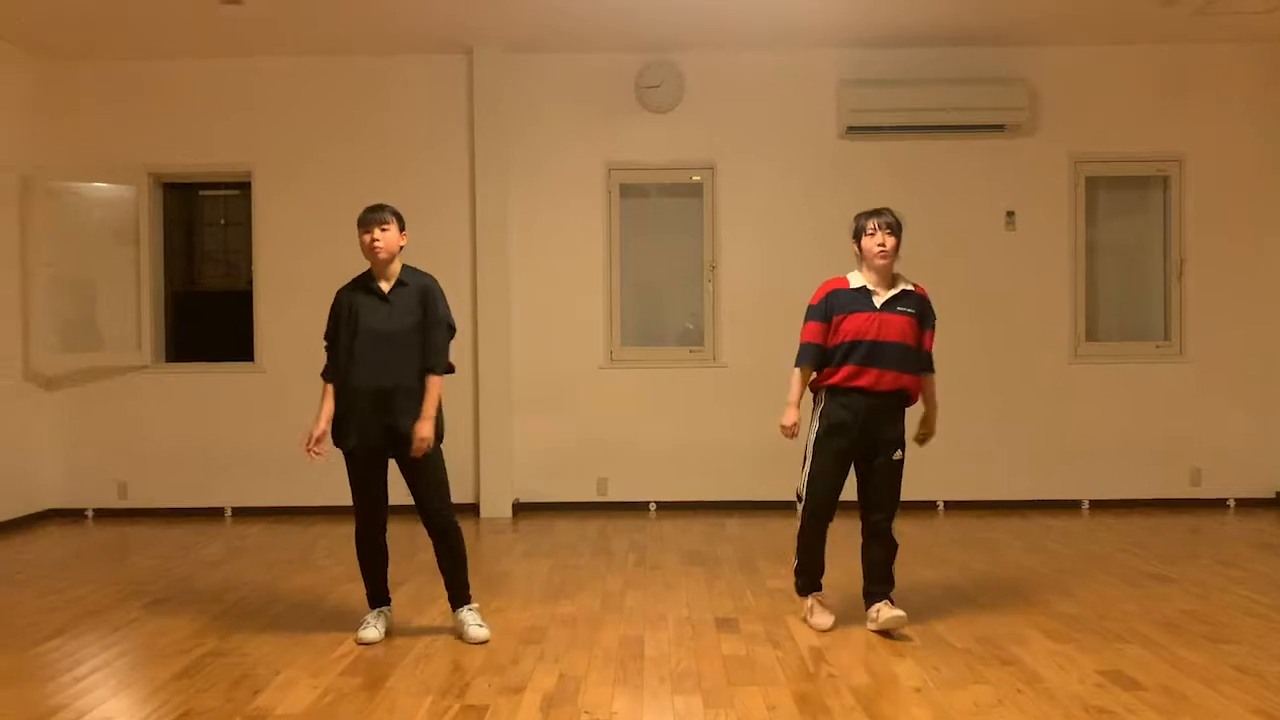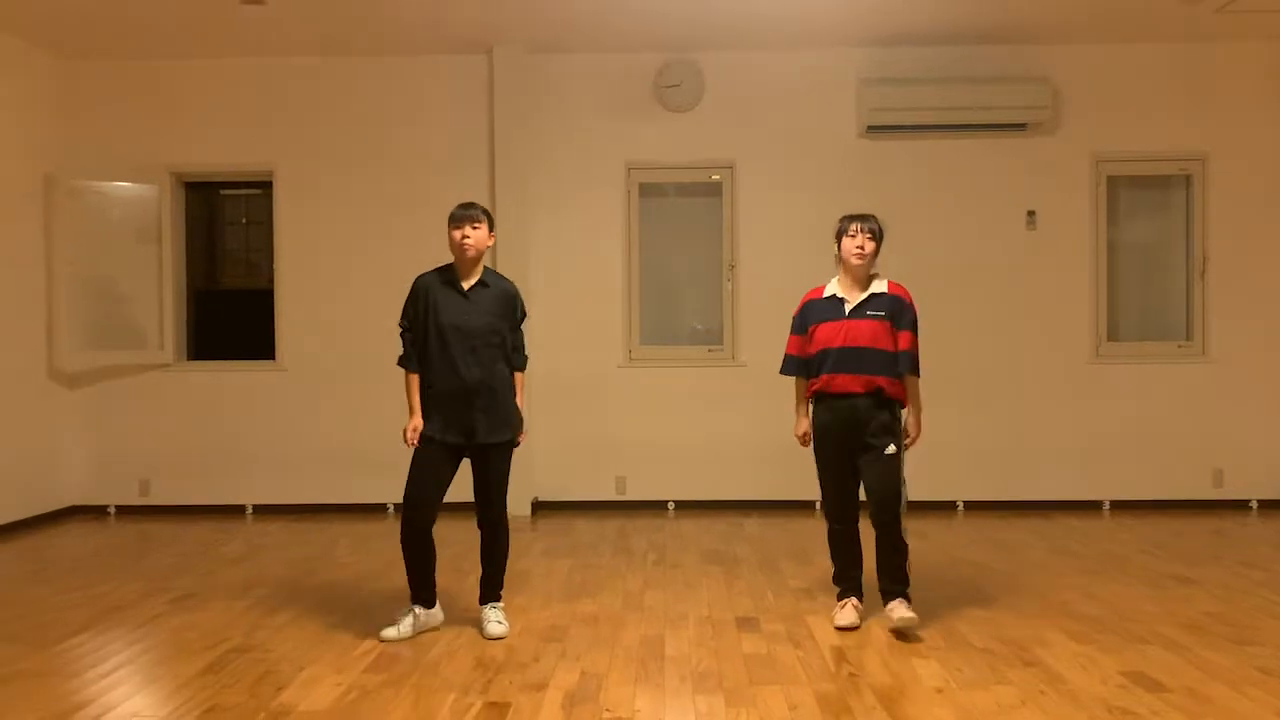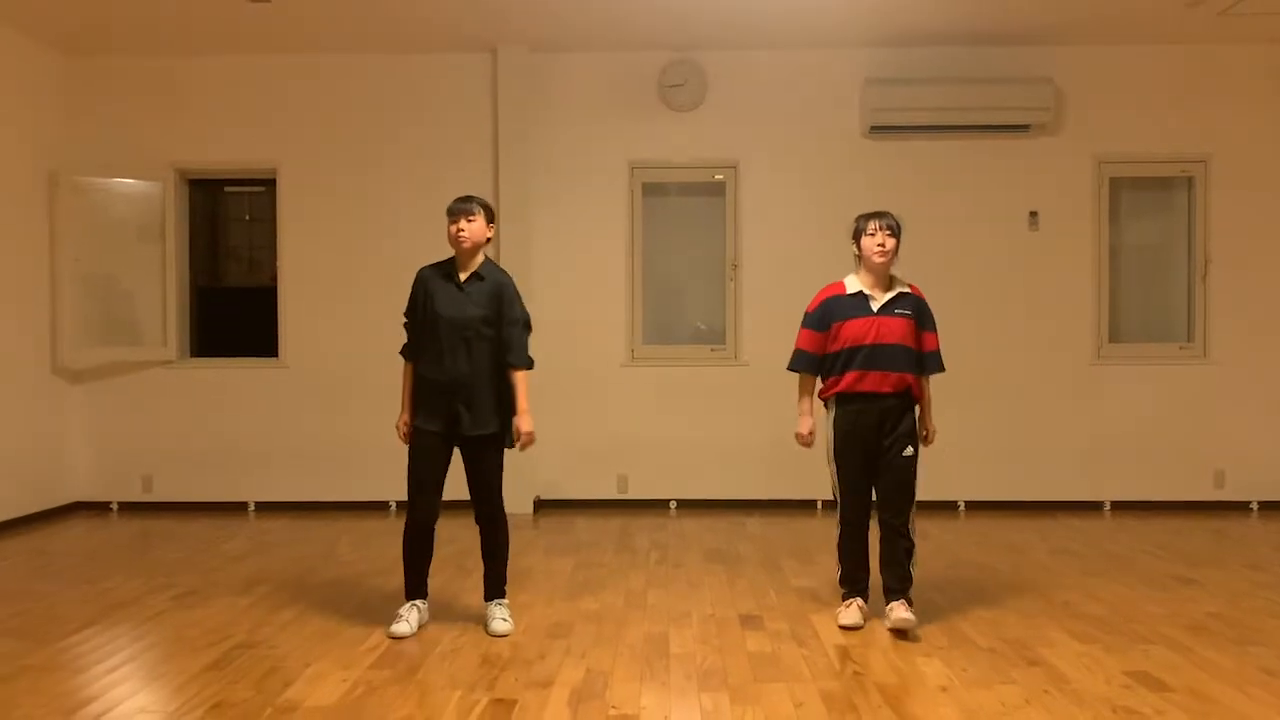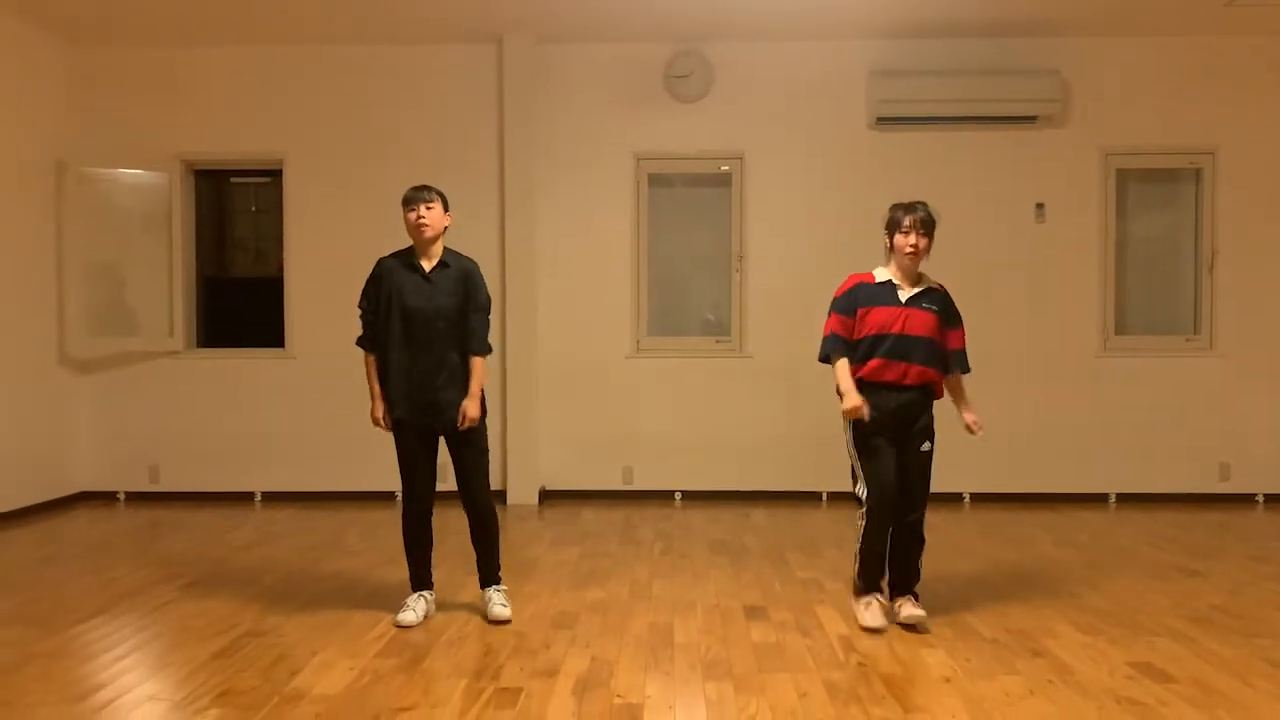
dt=0.7s
person 1, frame 1
left shoulder: (425, 289)
right shoulder: (348, 297)
left elbow: (437, 359)
right elbow: (335, 367)
left wrist: (427, 417)
right wrist: (323, 419)
left hip: (411, 423)
right hip: (361, 425)
left knee: (440, 516)
right knee: (369, 522)
left ankle: (464, 607)
right ankle: (378, 608)
person 1, frame 2
left shoulder: (506, 293)
right shoulder: (426, 288)
left elbow: (517, 357)
right elbow: (412, 356)
left wrist: (519, 409)
right wrist: (415, 413)
left hip: (495, 422)
right hip: (441, 422)
left knee: (492, 516)
right knee: (415, 515)
left ankle: (491, 603)
right ankle: (424, 606)
person 1, frame 3
left shoulder: (500, 285)
right shoulder: (427, 280)
left elbow: (516, 352)
right elbow: (412, 349)
left wrist: (522, 411)
right wrist: (405, 407)
left hip: (483, 415)
right hip: (431, 413)
left knee: (489, 511)
right knee: (420, 510)
left ankle: (496, 600)
right ankle: (415, 600)
person 1, frame 4
left shoulder: (465, 271)
right shoulder: (387, 271)
left elbow: (477, 339)
right elbow: (372, 339)
left wrist: (474, 395)
right wrist: (377, 395)
left hip: (457, 400)
right hip: (407, 404)
left knee: (478, 496)
right knee: (417, 501)
left ankle: (493, 586)
right ankle: (421, 591)
person 2, frame 1
left shoulder: (916, 300)
right shoulder: (833, 293)
left elbow: (923, 365)
right elbow: (809, 355)
left wrist: (931, 411)
right wrist: (793, 404)
left hip: (888, 413)
right hip: (838, 407)
left knee: (880, 514)
right knee: (817, 502)
left ankle: (878, 601)
right ankle: (811, 592)
person 2, frame 2
left shoulder: (895, 300)
right shoulder: (813, 304)
left elbow: (908, 365)
right elbow: (800, 368)
left wrist: (913, 415)
right wrist: (801, 416)
left hip: (878, 413)
right hip: (830, 414)
left knee: (887, 509)
right knee: (839, 511)
left ankle: (896, 598)
right ankle: (848, 595)
person 2, frame 3
left shoulder: (913, 301)
right shoulder: (830, 300)
left elbow: (926, 365)
right elbow: (808, 362)
left wrist: (927, 413)
right wrist: (805, 414)
left hip: (899, 413)
right hip: (851, 412)
left knee: (897, 510)
right knee: (852, 510)
left ankle: (898, 598)
right ankle: (854, 595)
person 2, frame 4
left shoulder: (938, 298)
right shoulder: (857, 288)
left elbow: (951, 361)
right elbow: (837, 348)
left wrist: (965, 408)
right wrist: (848, 393)
left hip: (918, 408)
right hip: (871, 406)
left knee: (911, 507)
right knee: (877, 500)
left ankle: (905, 593)
right ankle: (867, 592)
